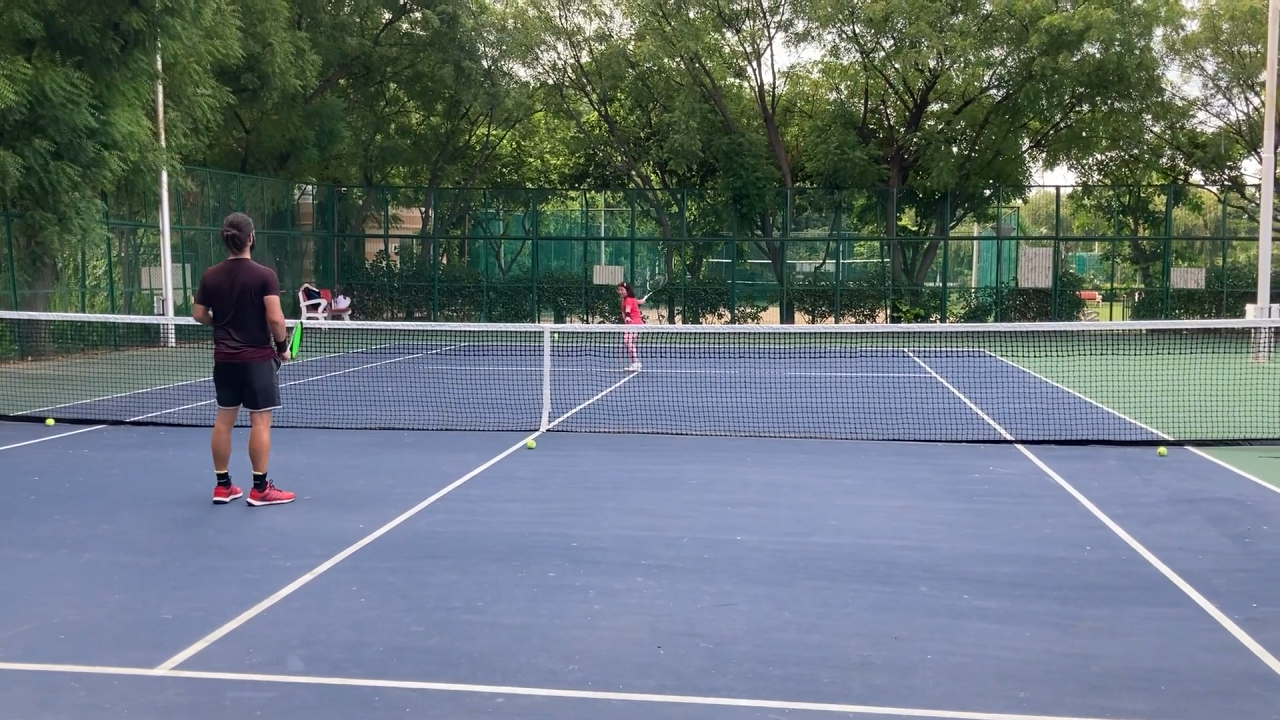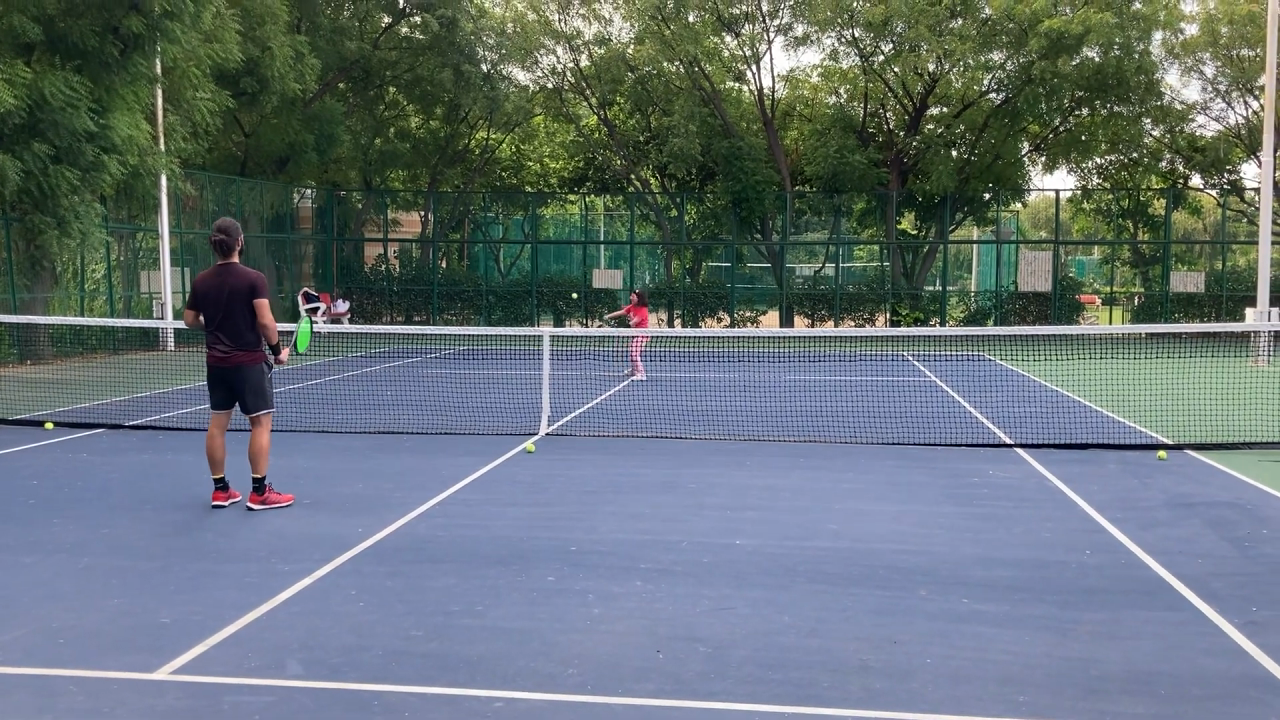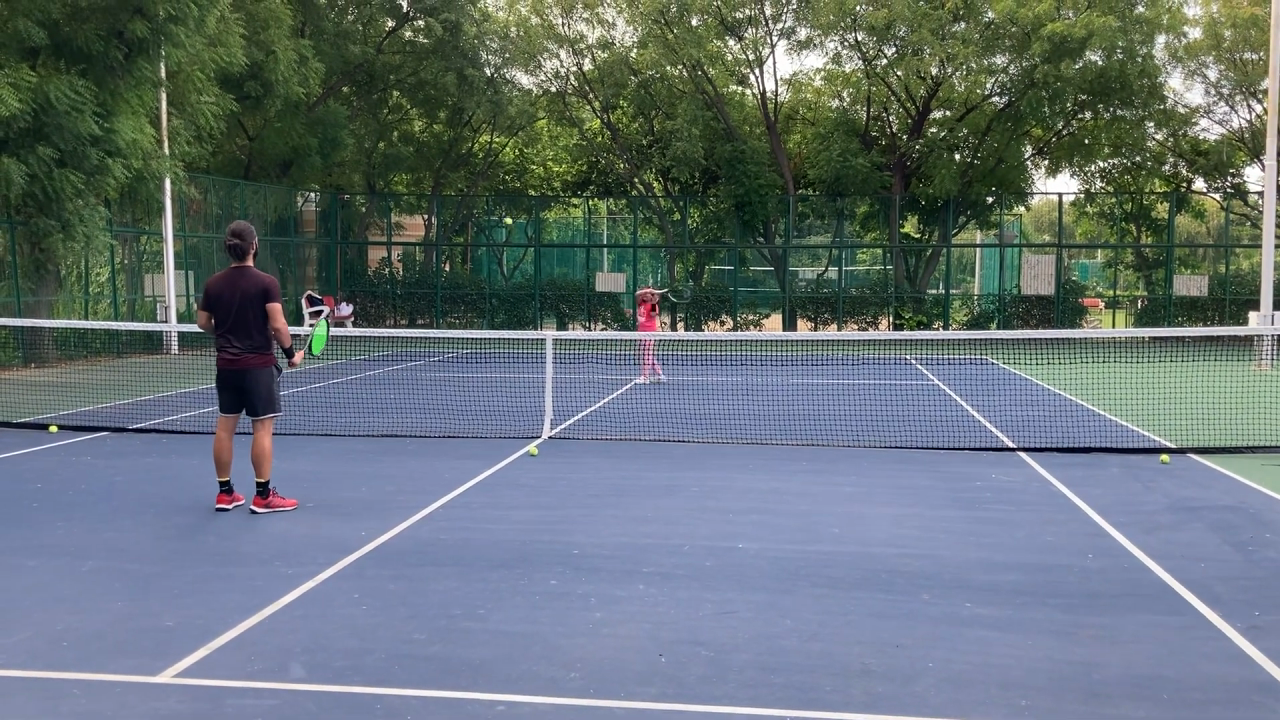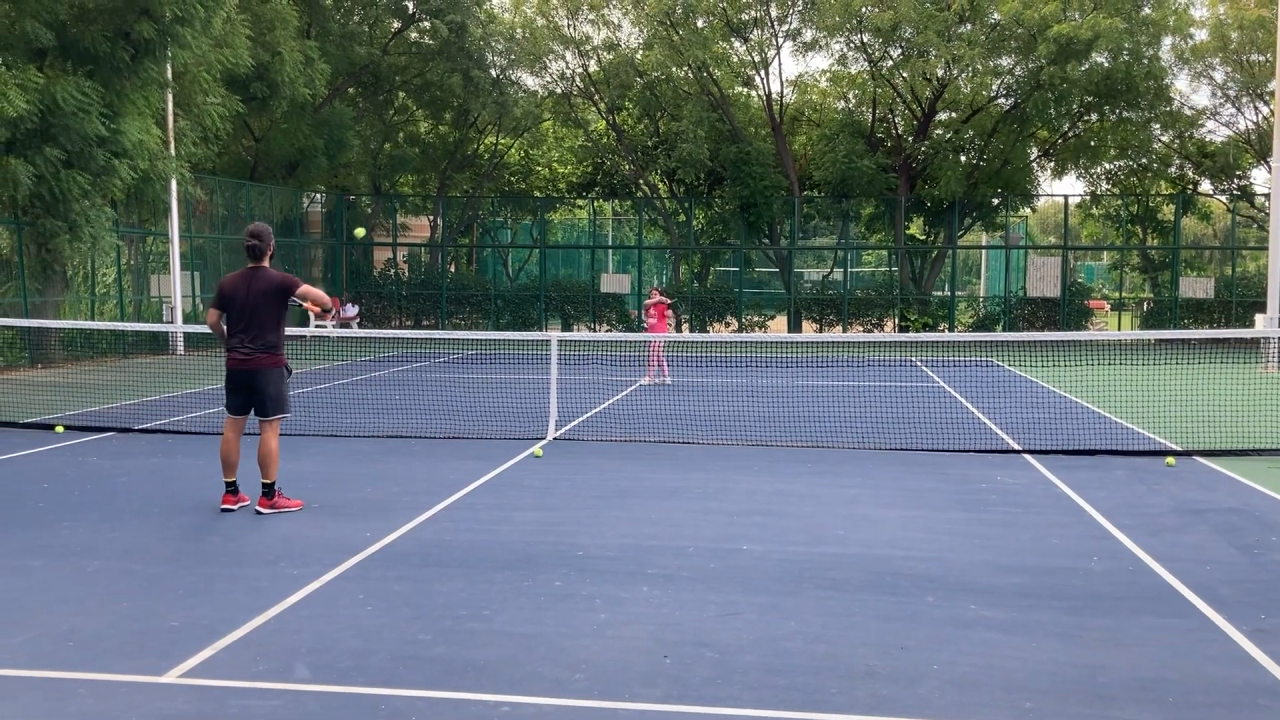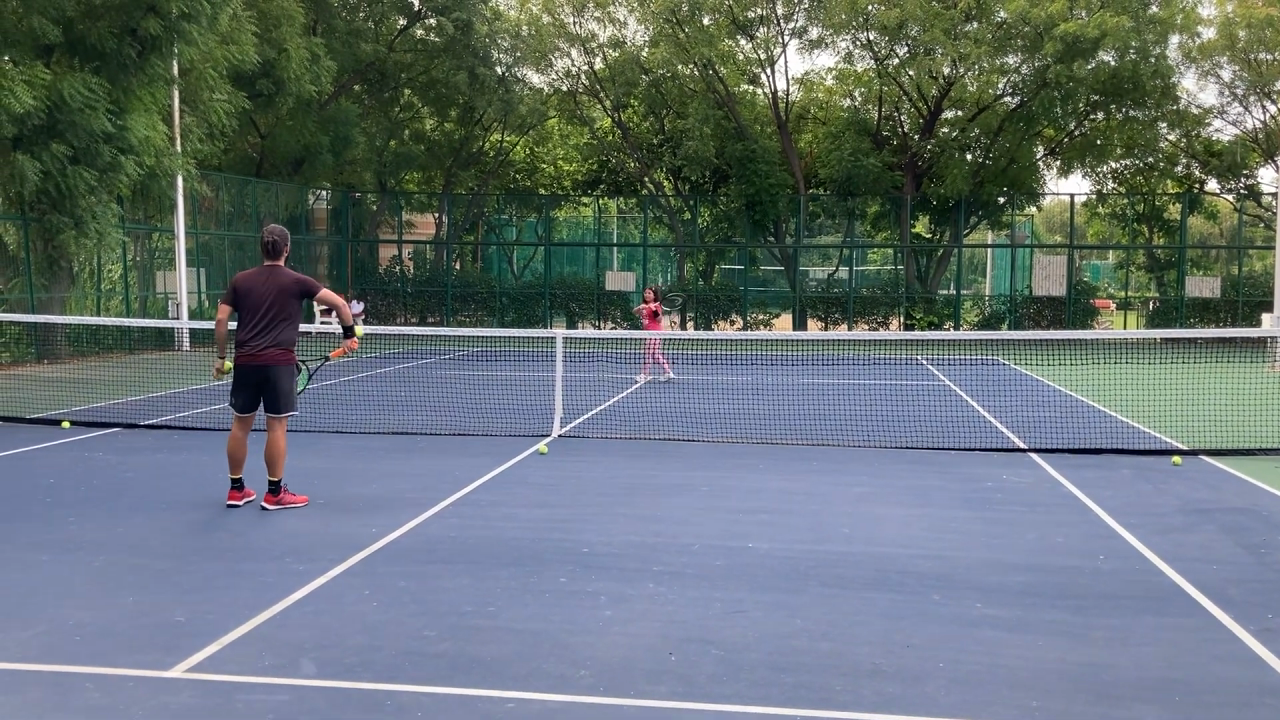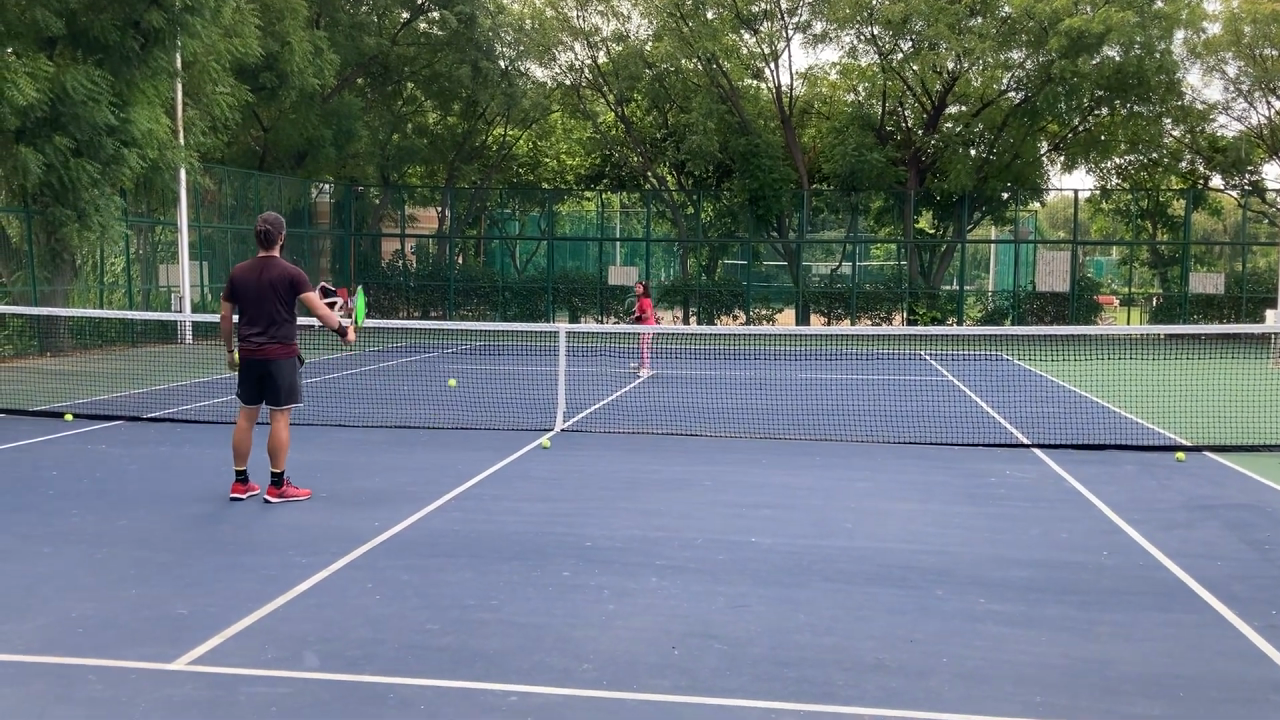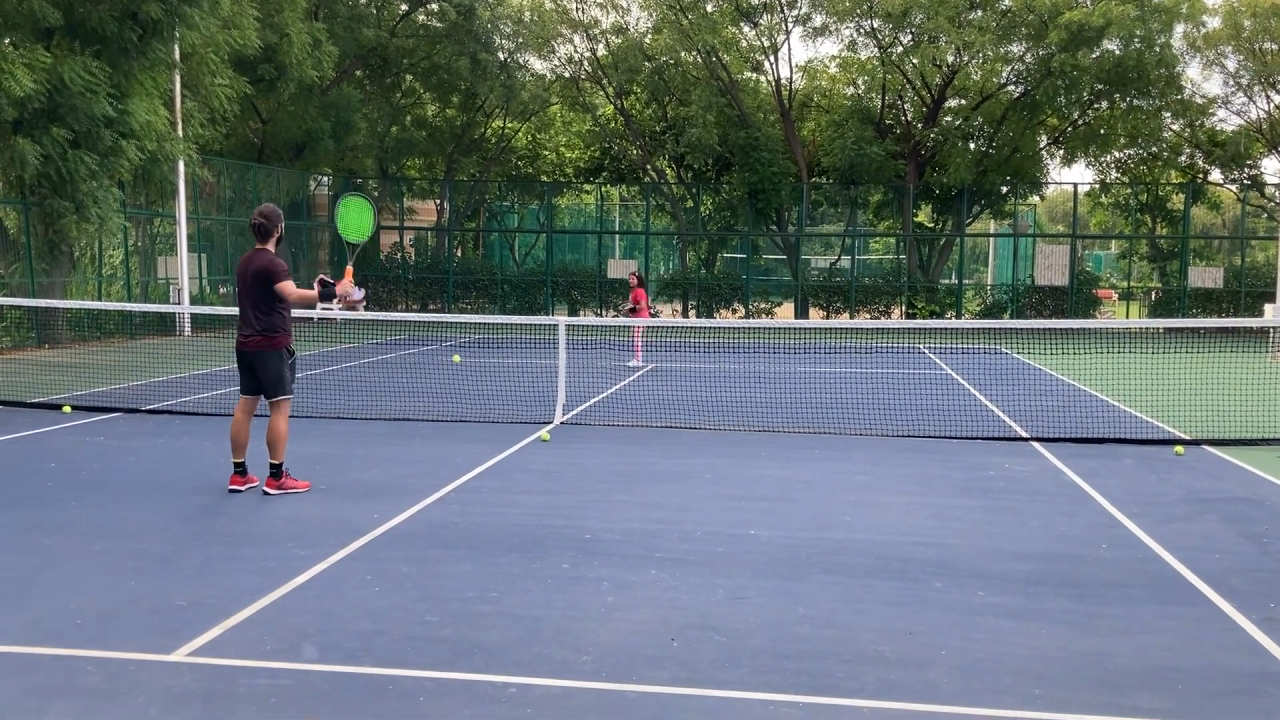
dt=0.4s
person 1, frame 1
left shoulder: (210, 276)
right shoulder: (264, 275)
left elbow: (199, 315)
right elbow: (275, 318)
right wrist: (282, 348)
left hip: (225, 358)
right hip: (257, 358)
left knee: (224, 419)
right knee: (260, 421)
left ankle: (223, 485)
right ankle: (260, 488)
person 1, frame 2
left shoulder: (200, 281)
right shoulder: (253, 278)
left elbow: (190, 320)
right elbow: (265, 321)
right wrist: (277, 350)
left hip: (216, 362)
right hip: (249, 361)
left knee: (217, 424)
right knee: (260, 424)
left ankle: (221, 490)
right ankle: (260, 492)
person 1, frame 3
left shoulder: (214, 283)
right shoulder: (266, 282)
left elbow: (203, 322)
right elbow: (278, 324)
right wrist: (291, 353)
left hip: (226, 365)
right hip: (258, 365)
left knee: (225, 427)
right knee: (262, 428)
left ankle: (225, 493)
right ankle: (263, 496)
person 1, frame 4
left shoulder: (228, 282)
right shoulder: (279, 281)
left elbow: (212, 321)
right elbow: (319, 297)
right wrist: (327, 307)
left hip: (236, 365)
right hip: (268, 365)
left knee: (232, 428)
right knee: (269, 429)
left ankle: (231, 493)
right ankle: (269, 496)
person 1, frame 5
left shoulder: (241, 280)
right shoulder: (297, 281)
left elbow: (221, 319)
right elbow: (338, 303)
left wrist: (220, 357)
right wrist: (349, 333)
left hip: (245, 362)
right hip: (278, 362)
left knee: (240, 425)
right knee: (276, 426)
left ankle: (236, 489)
right ankle: (274, 493)
person 1, frame 6
left shoulder: (238, 272)
right shoulder: (291, 273)
left elbow: (225, 316)
right elbow: (319, 310)
left wrist: (231, 350)
right wrist: (344, 331)
left hip: (249, 355)
right hip: (280, 355)
left knee: (246, 417)
right knee: (279, 418)
left ankle: (240, 482)
right ankle: (277, 486)
person 1, frame 7
left shoulder: (245, 262)
right shoulder: (272, 263)
right elbow: (294, 296)
right wrist: (332, 292)
left hip: (247, 344)
right hip: (272, 345)
left knee: (244, 407)
right knee: (279, 409)
left ankle: (239, 474)
right ankle: (276, 477)
